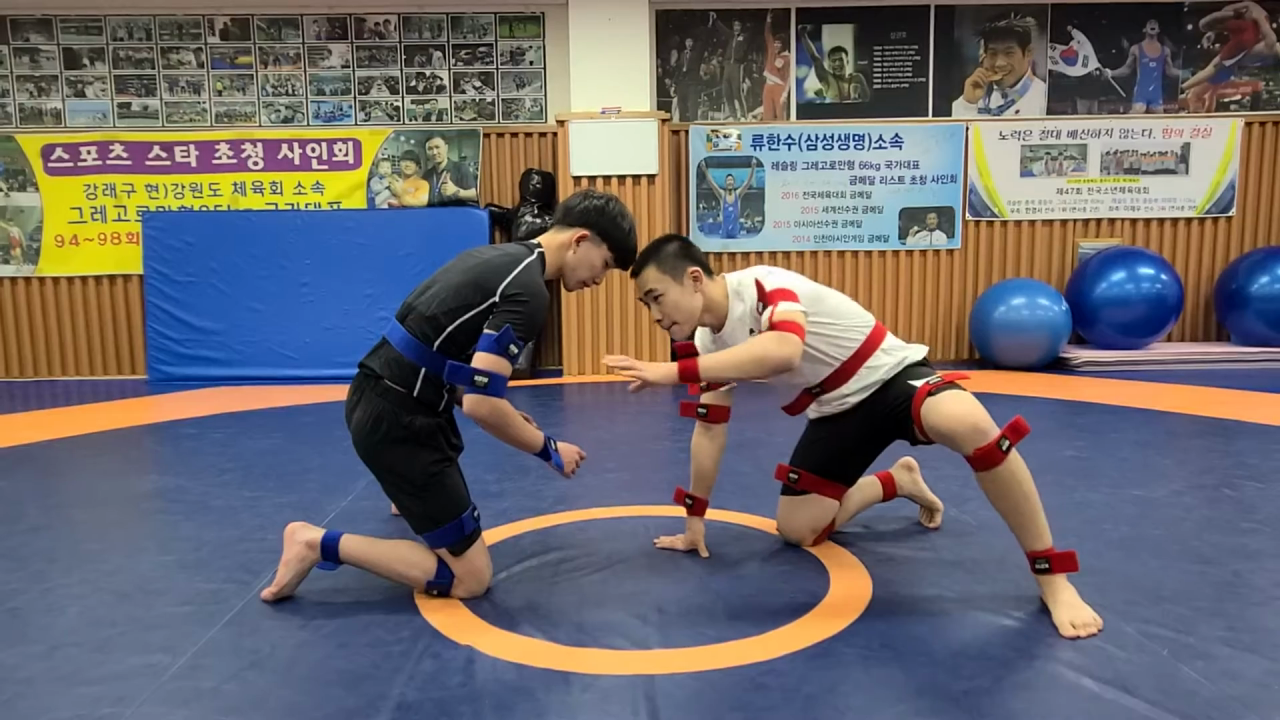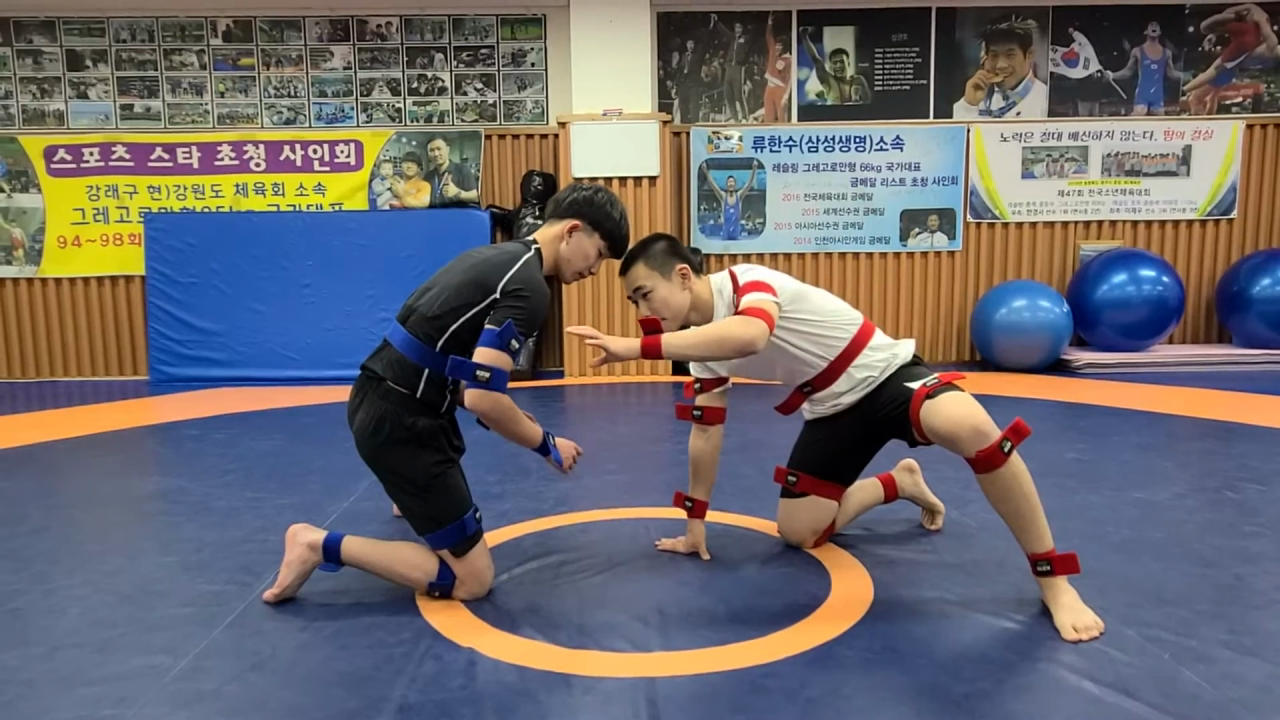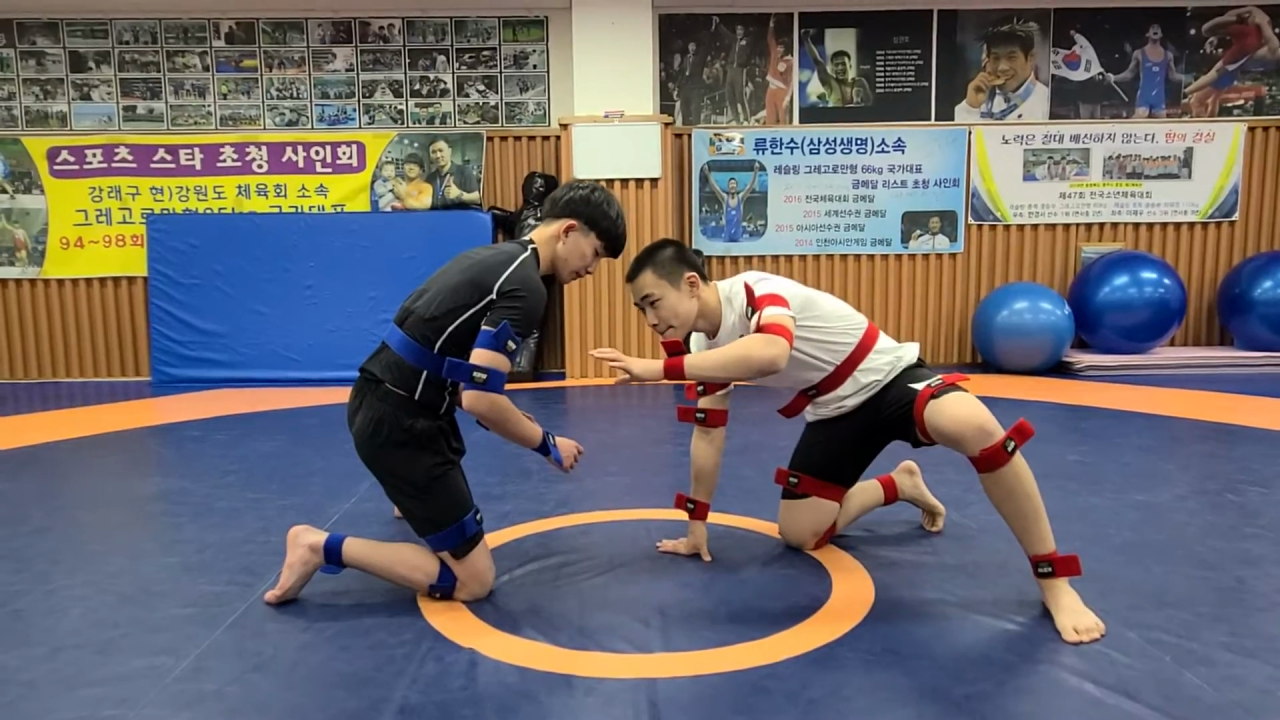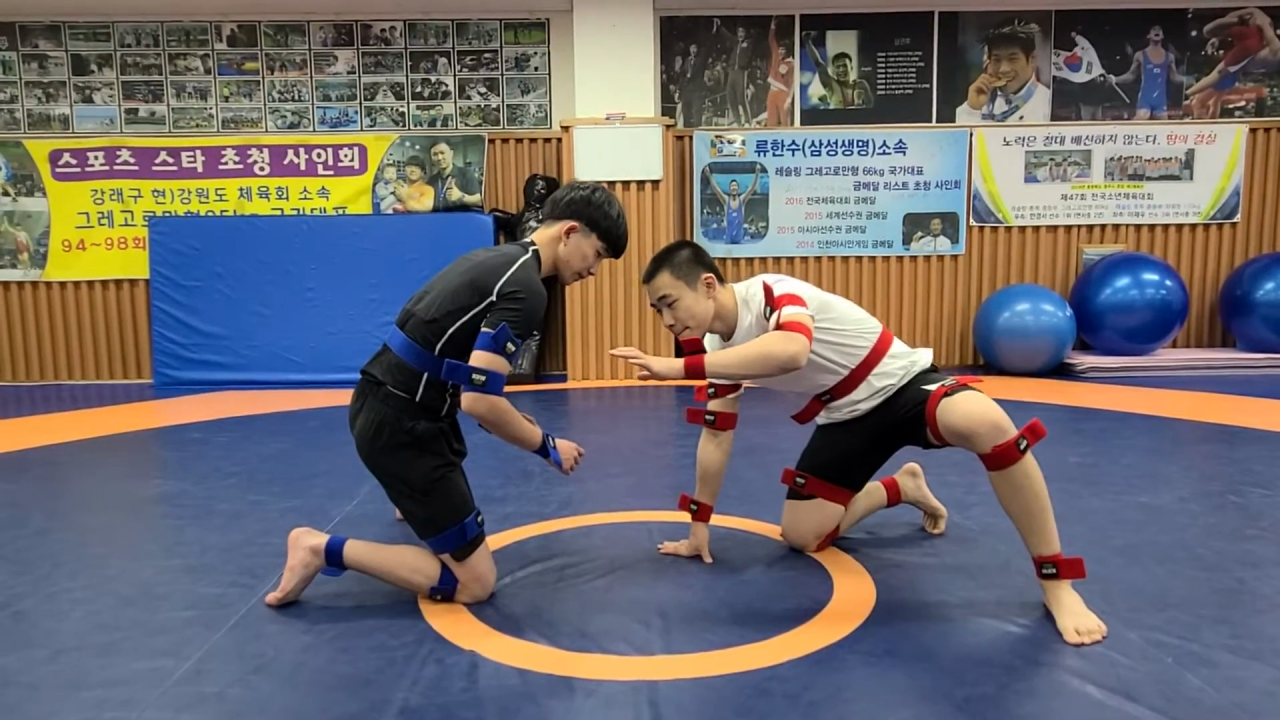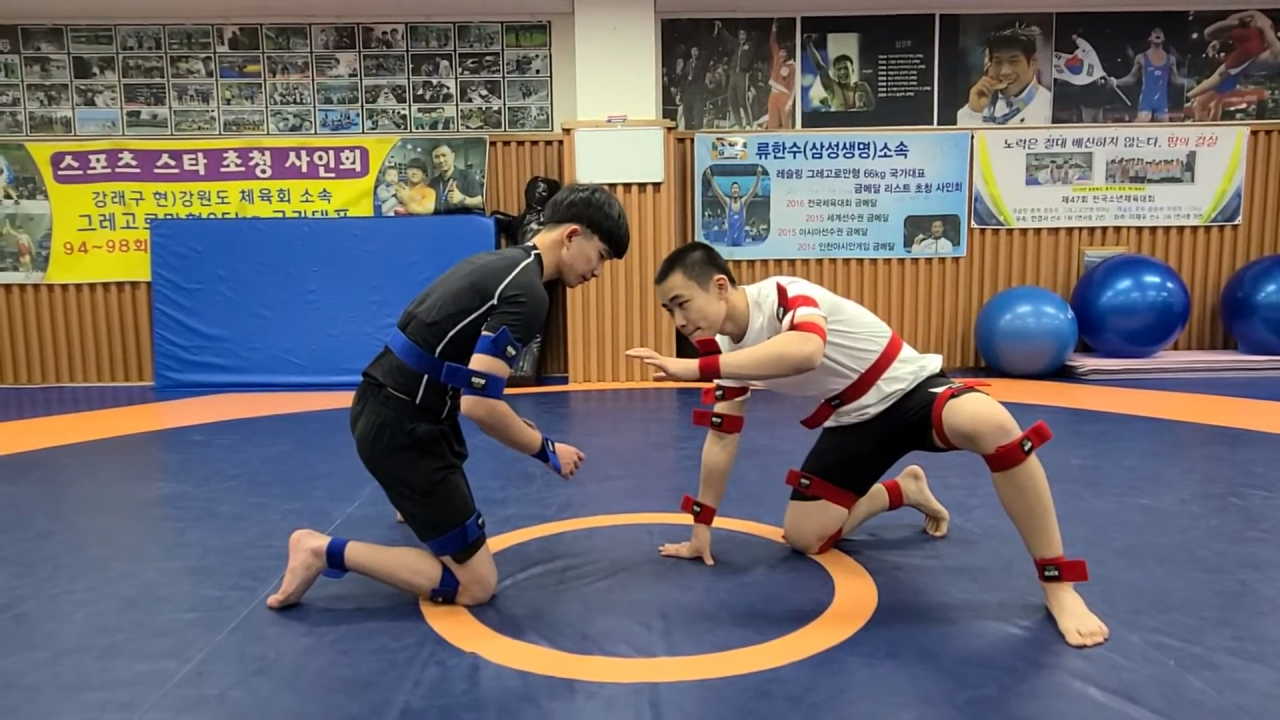
dt=0.4s
person 1, frame 1
left shoulder: (763, 286)
right shoulder: (708, 340)
left elbow: (785, 352)
right elbow: (709, 428)
left wrist: (675, 372)
right wrist: (694, 520)
left hip: (892, 376)
right hip: (836, 411)
left knee: (970, 426)
right knee: (797, 531)
left ankle: (1052, 577)
right ankle: (897, 481)
person 1, frame 2
left shoulder: (745, 283)
right shoulder: (701, 342)
left elbow: (750, 336)
right elbow: (706, 431)
left wrist: (637, 346)
right wrist: (696, 524)
left hip: (885, 375)
right hip: (832, 411)
left knee: (973, 429)
right knee: (798, 533)
left ankle: (1053, 580)
right ankle: (898, 484)
person 1, frame 3
left shoulder: (754, 290)
right shoulder: (705, 344)
left elbow: (772, 355)
right elbow: (708, 433)
left wrist: (660, 367)
right wrist: (696, 524)
left hip: (889, 379)
right hip: (836, 413)
left knee: (976, 428)
right knee: (798, 535)
left ankle: (1054, 582)
right ankle: (899, 485)
person 1, frame 4
left shoulder: (771, 293)
right shoulder: (716, 346)
left elbow: (791, 351)
right elbow: (716, 436)
left wrist: (680, 367)
right wrist: (698, 526)
left hip: (902, 384)
right hip: (846, 418)
left knee: (987, 424)
right knee: (802, 536)
left ankle: (1057, 583)
right ankle: (901, 487)
person 1, frame 5
left shoulder: (783, 295)
right shoulder: (726, 348)
left elbow: (807, 351)
right elbow: (722, 437)
left wrist: (695, 367)
right wrist: (701, 528)
left hip: (909, 389)
right hip: (852, 422)
left knee: (991, 425)
right knee: (804, 538)
left ankle: (1058, 586)
right ankle: (903, 490)
person 2, frame 1
left shoulder: (500, 256)
right shoulder: (527, 291)
right elbow: (481, 403)
left wrist: (502, 416)
right wrist: (550, 450)
left hip: (378, 397)
right hip: (397, 419)
right knee: (470, 577)
left ankle: (414, 497)
right ankle: (321, 543)
person 2, frame 2
left shoulder: (497, 255)
right shoulder: (528, 287)
right elbow: (482, 397)
left wrist: (502, 417)
right wrist: (548, 445)
left hip: (379, 397)
right hip: (399, 419)
right knee: (471, 579)
left ankle: (414, 496)
right ankle: (321, 545)
person 2, frame 3
left shoulder: (495, 256)
right shoulder: (524, 287)
right elbow: (480, 399)
left wrist: (505, 417)
right wrist: (547, 445)
left hip: (379, 401)
right hip: (399, 422)
right knee: (473, 580)
left ankle: (415, 497)
right ankle: (323, 547)
person 2, frame 4
left shoulder: (498, 257)
right shoulder: (525, 289)
right elbow: (478, 400)
left wrist: (506, 420)
right wrist: (547, 446)
left hip: (381, 403)
right hip: (400, 423)
right knee: (474, 582)
left ankle: (416, 498)
right ankle: (324, 549)
person 2, frame 5
left shoulder: (500, 262)
right shoulder: (526, 293)
right elbow: (478, 404)
left wrist: (509, 424)
right wrist: (547, 451)
left hip: (383, 405)
right hip: (401, 426)
right knee: (475, 584)
left ankle: (417, 500)
right ankle: (326, 551)
